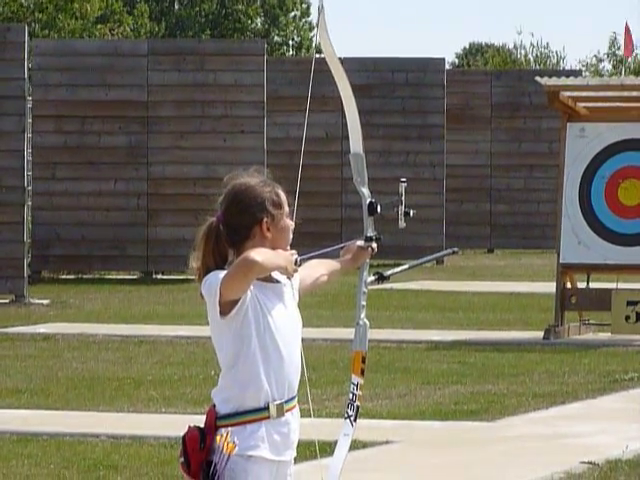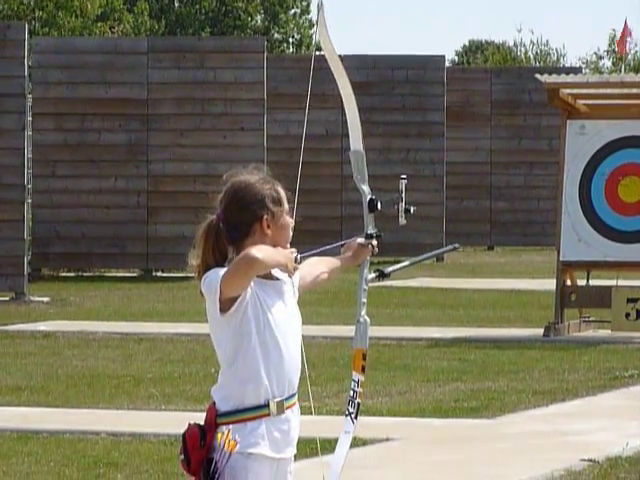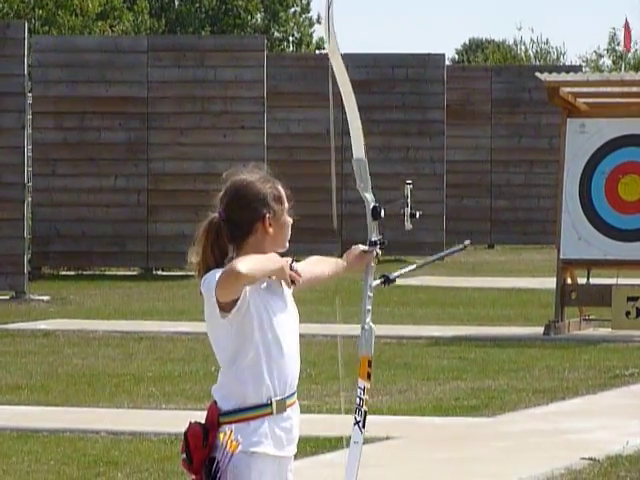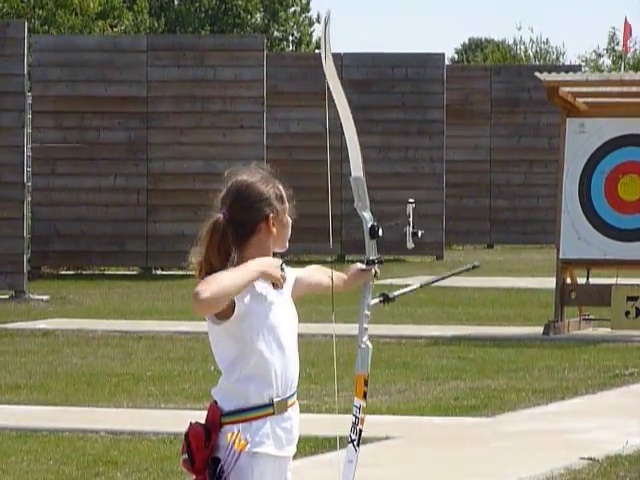
dt=0.1s
person 1, frame 1
left shoulder: (283, 281)
right shoulder: (222, 287)
left elbow: (316, 270)
right elbow: (251, 263)
left wrist: (346, 261)
right wrist: (280, 260)
left hip: (279, 433)
right hip: (244, 441)
person 1, frame 2
left shoulder: (283, 278)
right shoulder: (221, 284)
left elbow: (316, 268)
right elbow: (251, 259)
left wrist: (346, 258)
right wrist: (280, 257)
left hip: (280, 430)
right hip: (244, 439)
person 1, frame 3
left shoulder: (281, 279)
right shoulder: (226, 285)
left elbow: (313, 267)
right elbow: (240, 270)
left wrist: (347, 262)
right wrist: (274, 264)
left hip: (279, 429)
right hip: (246, 437)
person 1, frame 4
left shoulder: (279, 279)
right shoulder: (228, 289)
left elbow: (311, 275)
right elbow: (202, 297)
left wrist: (347, 279)
right wrist: (257, 267)
left hip: (279, 429)
right hip: (247, 437)
